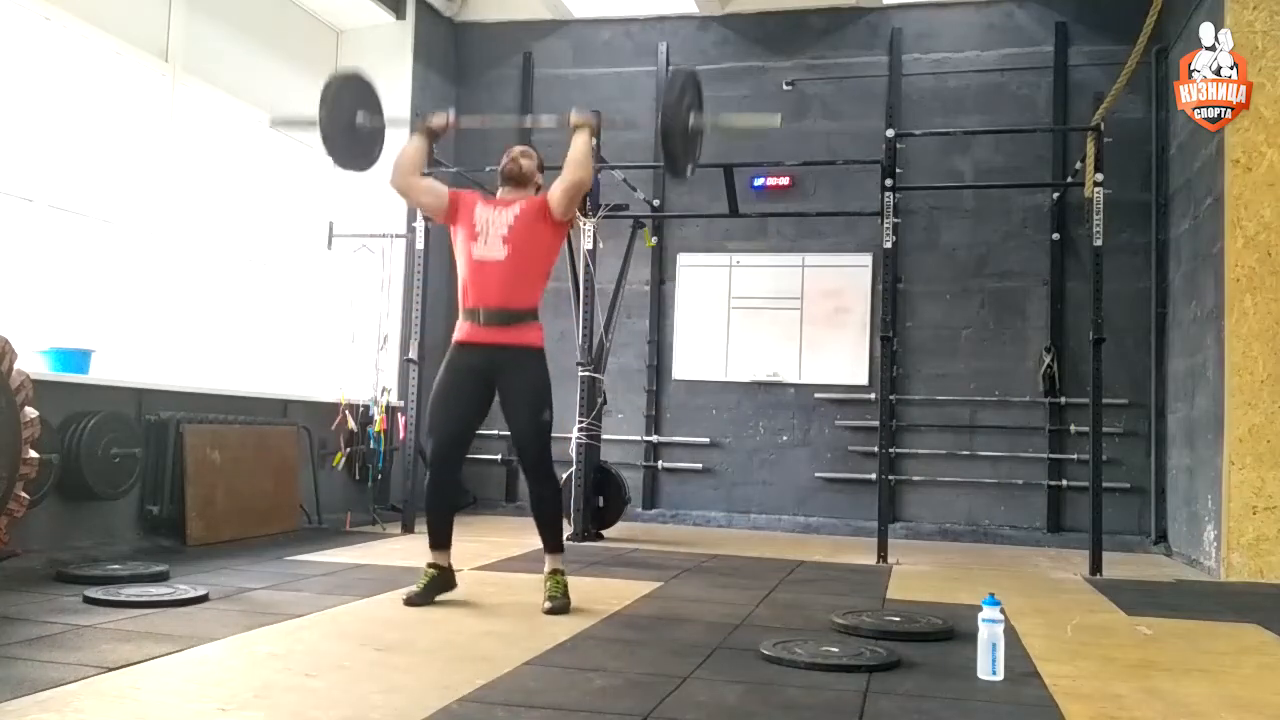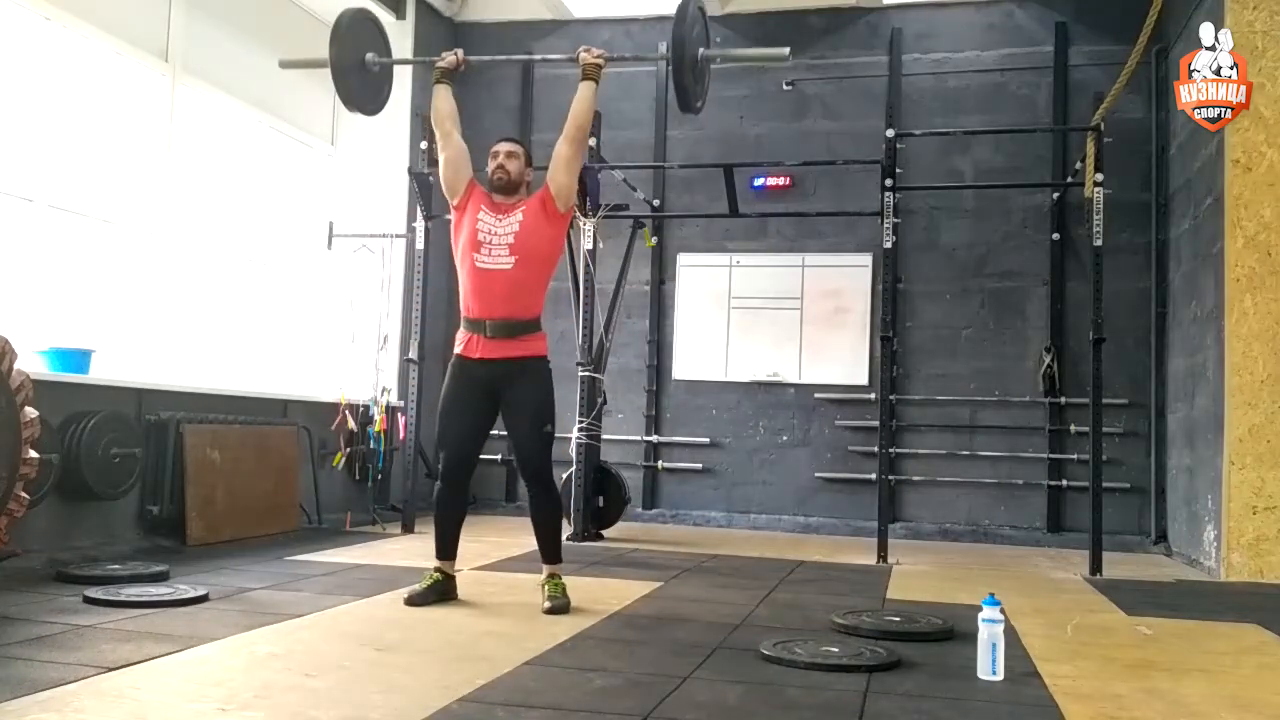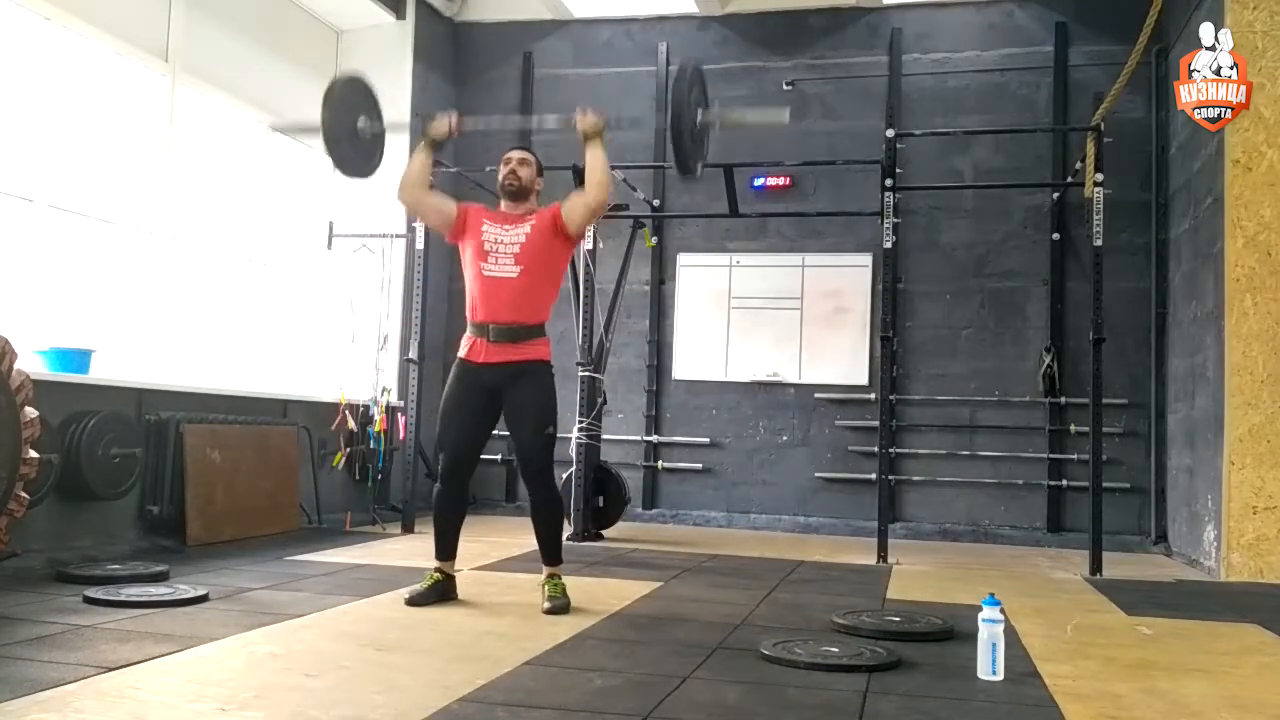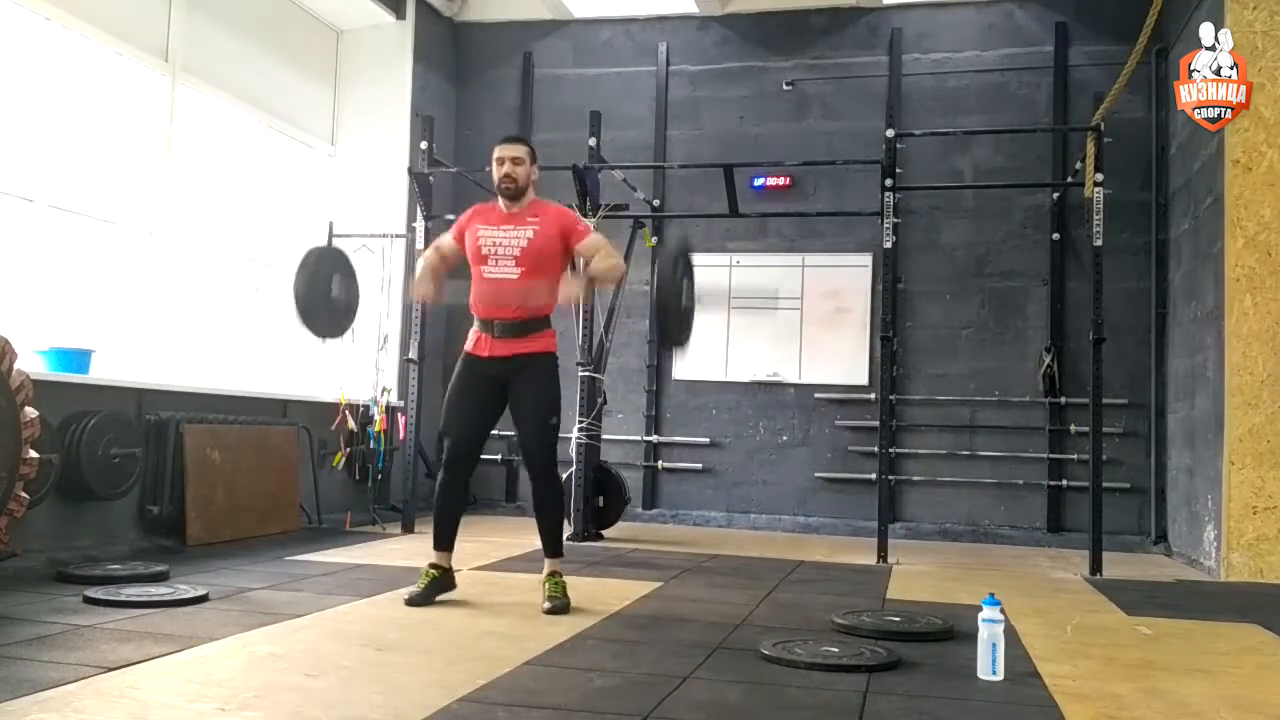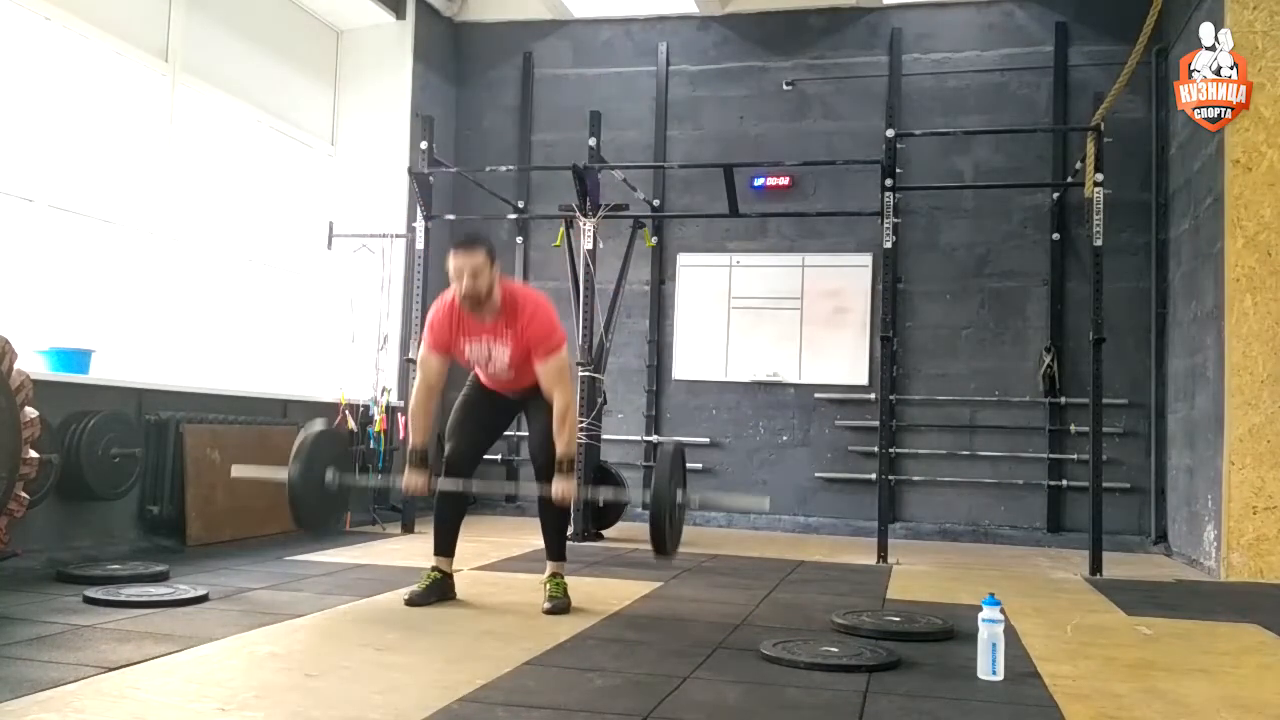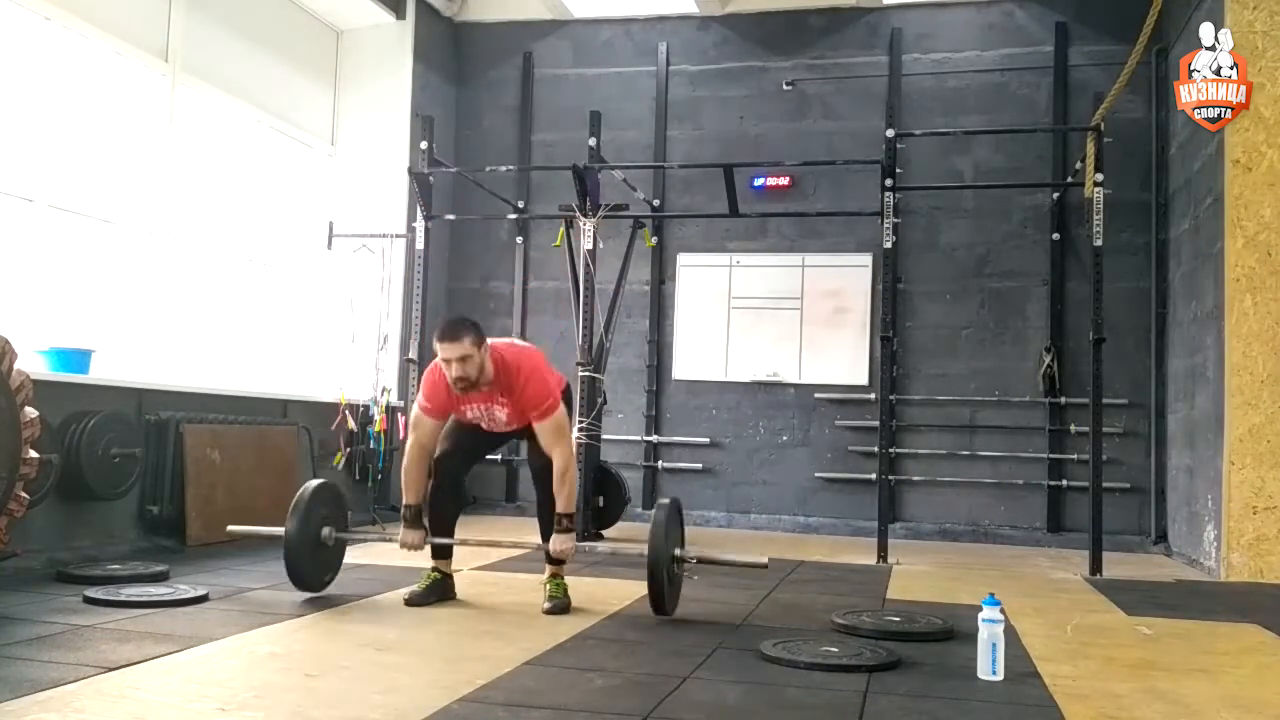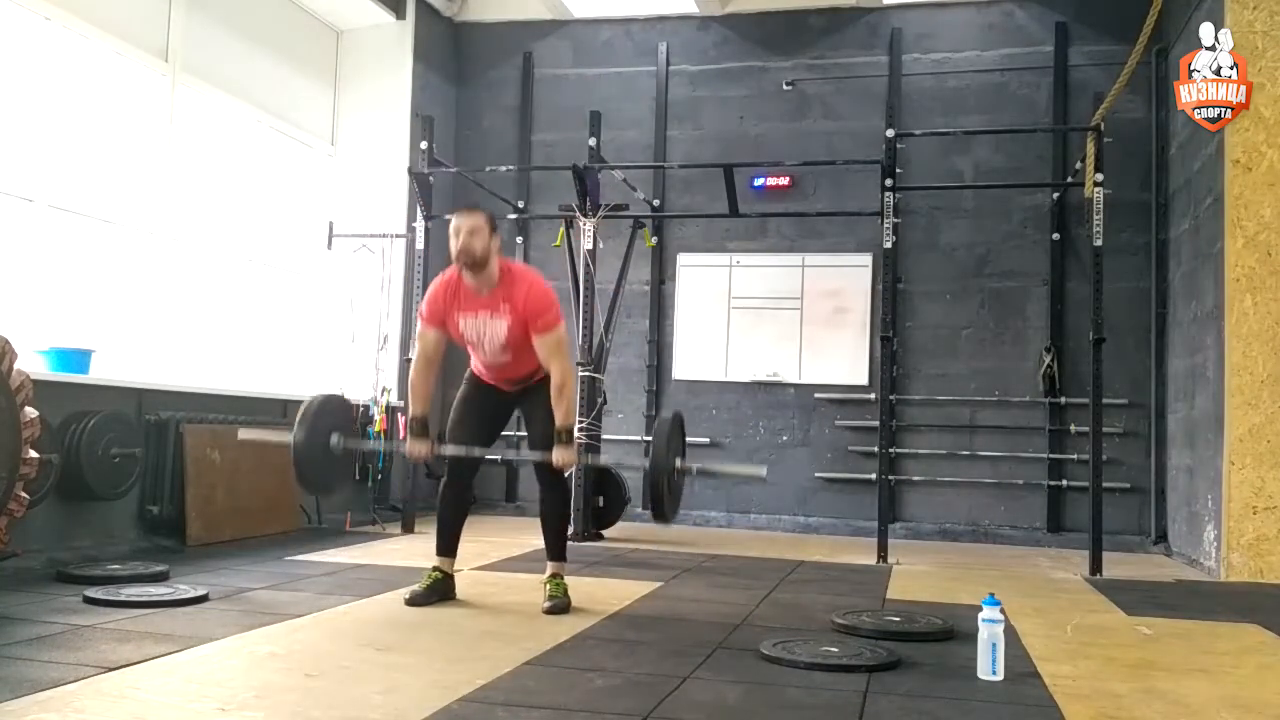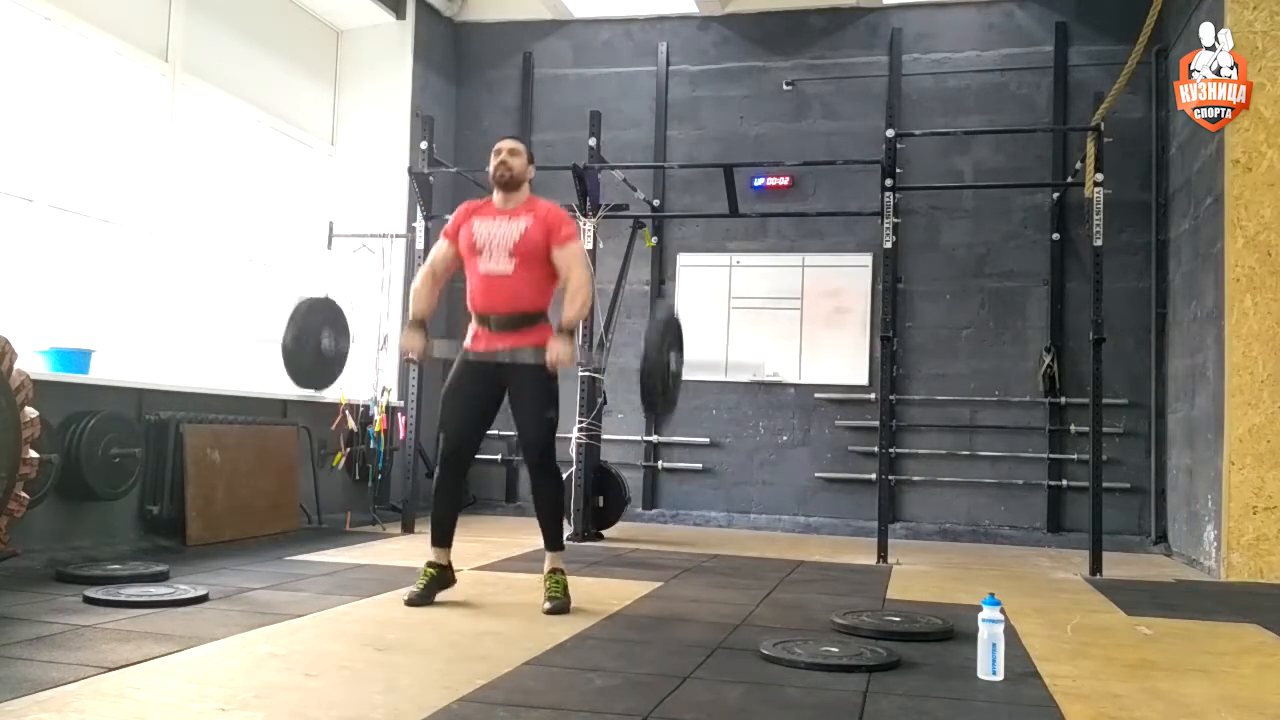
dt=0.3s
person 1, frame 1
left shoulder: (544, 208)
right shoulder: (465, 205)
left elbow: (577, 178)
right elbow: (404, 179)
left wrist: (582, 134)
right wrist: (426, 134)
left hip: (520, 349)
right hip: (468, 347)
left knee: (535, 459)
right knee: (442, 453)
left ankle: (555, 572)
right ankle: (439, 567)
person 1, frame 2
left shoulder: (547, 209)
right shoulder: (467, 204)
left elbow: (574, 138)
right elbow: (446, 135)
left wrist: (589, 78)
right wrist: (443, 78)
left hip: (525, 361)
right hip: (469, 358)
left knee: (536, 470)
right knee: (452, 468)
left ankle: (552, 576)
right ankle: (443, 573)
person 1, frame 3
left shoulder: (553, 225)
right shoulder: (471, 221)
left elbow: (598, 196)
right elbow: (411, 193)
left wrist: (593, 141)
right wrist: (432, 141)
left hip: (528, 366)
right hip: (472, 363)
left knee: (537, 472)
right knee: (451, 468)
left ankle: (553, 577)
right ankle: (443, 573)
person 1, frame 4
left shoulder: (558, 219)
right shoulder: (473, 220)
left elbow: (613, 264)
right elbow: (434, 259)
left wrist: (582, 276)
right wrist: (426, 277)
left hip: (536, 354)
right hip: (480, 354)
left knee: (540, 465)
right knee: (454, 458)
left ankle: (553, 573)
right ankle: (440, 568)
person 1, frame 5
left shoulder: (533, 312)
right shoulder: (443, 314)
left elbow: (562, 395)
right elbow: (426, 388)
left wrist: (566, 471)
right wrist: (416, 461)
left hip: (539, 387)
right hip: (486, 387)
left knee: (546, 472)
right knee: (455, 463)
left ankle: (555, 577)
right ankle: (440, 573)
person 1, frame 6
left shoulder: (529, 372)
right shoulder: (436, 378)
left elbow: (562, 457)
right elbow: (418, 449)
left wrist: (565, 528)
right wrist: (411, 519)
left hip: (545, 413)
left knee: (544, 472)
right knee: (444, 467)
left ankle: (556, 578)
right ankle: (440, 574)
person 1, frame 7
left shoulder: (529, 289)
right shoulder: (441, 292)
left elbow: (561, 370)
right elbow: (424, 361)
left wrist: (565, 439)
right wrist: (418, 429)
left hip: (537, 381)
right hip: (485, 380)
left knee: (548, 468)
right knee: (457, 465)
left ankle: (555, 576)
right ankle: (442, 573)
person 1, frame 8
left shoulder: (550, 217)
right shoulder: (466, 216)
left elbow: (579, 283)
right elbow: (431, 272)
left wrist: (566, 334)
right wrist: (416, 325)
left hip: (531, 350)
right hip: (476, 350)
left knee: (539, 457)
right knee: (452, 454)
left ankle: (554, 571)
right ankle: (439, 564)
